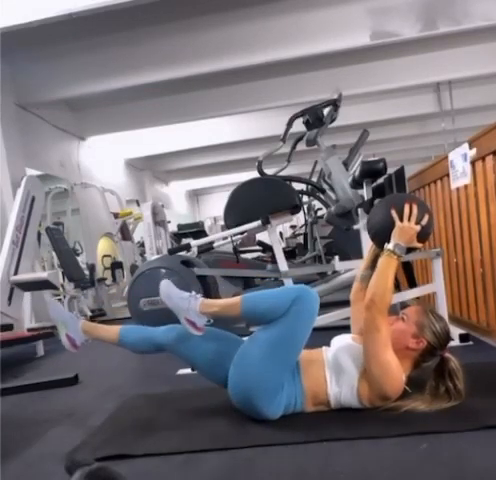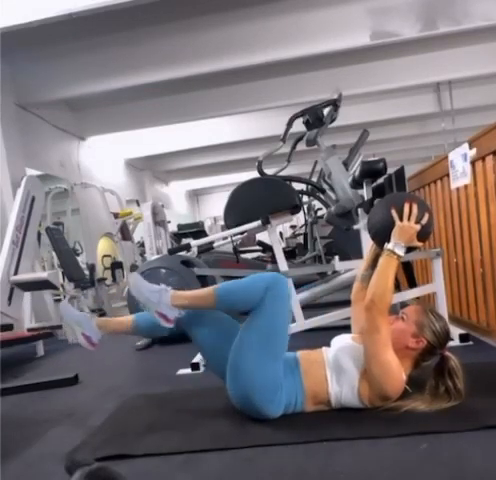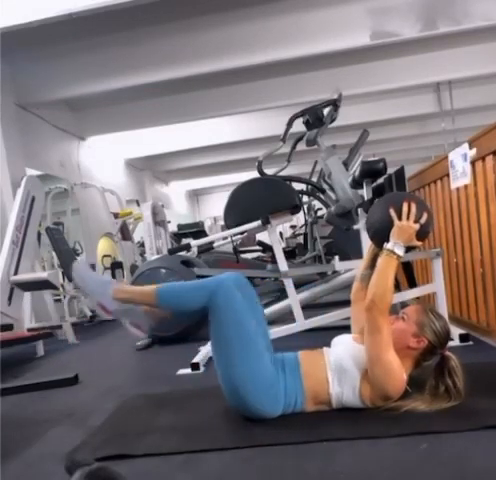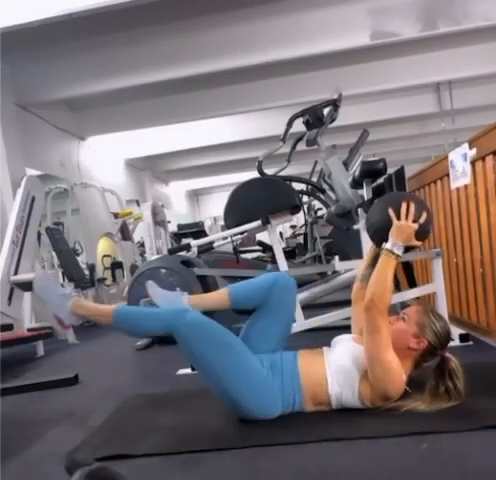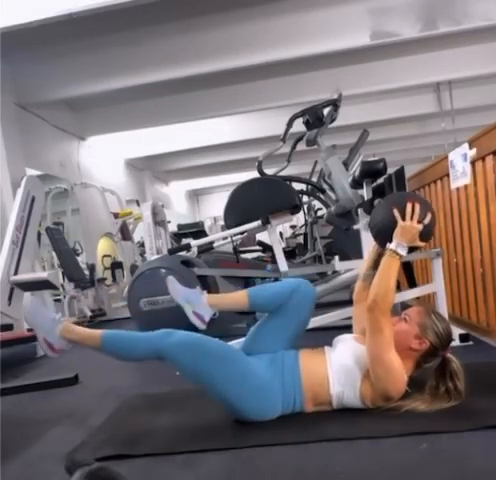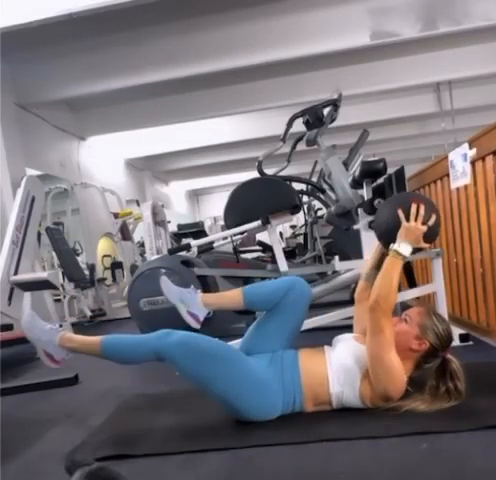
dt=0.2s
person 1, frame 1
left shoulder: (388, 380)
right shoulder: (370, 349)
left elbow: (373, 310)
right elbow: (360, 298)
left wrist: (397, 247)
right wrist: (376, 247)
left hip: (260, 392)
right hip: (254, 377)
left knee: (303, 296)
right knee: (173, 334)
left ankle: (201, 309)
right ankle: (85, 330)
person 1, frame 2
left shoulder: (389, 379)
right shoulder: (380, 353)
left elbow: (372, 309)
right elbow: (361, 300)
left wrist: (397, 247)
right wrist: (376, 246)
left hip: (262, 392)
right hip: (262, 376)
left knee: (274, 284)
right knee: (188, 315)
left ankle: (166, 302)
right ankle: (100, 328)
person 1, frame 3
left shoulder: (390, 378)
right shoulder: (371, 348)
left elbow: (376, 309)
right elbow: (360, 298)
left wrist: (395, 247)
right wrist: (375, 247)
left hip: (261, 392)
right hip: (268, 373)
left knee: (229, 287)
right knee: (232, 285)
left ankle: (119, 293)
right ankle: (142, 310)
person 1, frame 4
left shoulder: (389, 379)
right shoulder: (371, 350)
left elbow: (373, 309)
right elbow: (360, 298)
left wrist: (395, 246)
right wrist: (376, 246)
left hip: (259, 392)
right hip: (264, 368)
left knee: (181, 322)
right knee: (281, 284)
left ankle: (77, 310)
right ankle: (186, 304)
person 1, frame 5
left shoulder: (390, 380)
right shoulder: (372, 349)
left elbow: (376, 309)
right elbow: (361, 298)
left wrist: (399, 247)
right wrist: (380, 246)
left hip: (260, 392)
right hip: (263, 367)
left knee: (168, 341)
right knee: (302, 290)
left ankle: (65, 334)
right ankle: (206, 305)
person 1, frame 6
left shoulder: (390, 380)
right shoulder: (372, 350)
left elbow: (378, 309)
right elbow: (364, 297)
left wrist: (403, 247)
right wrist: (384, 245)
left hip: (260, 392)
right hip: (263, 365)
left knee: (169, 342)
right knee: (296, 288)
left ankle: (63, 342)
right ankle: (199, 303)
